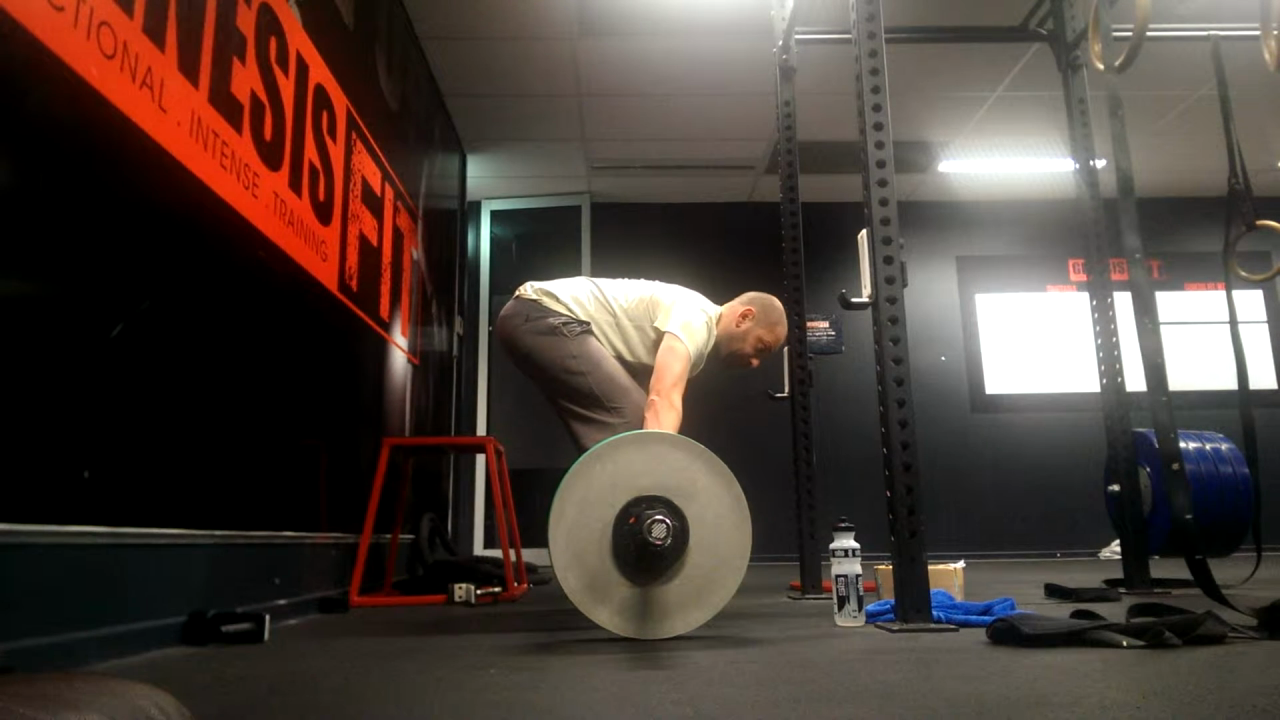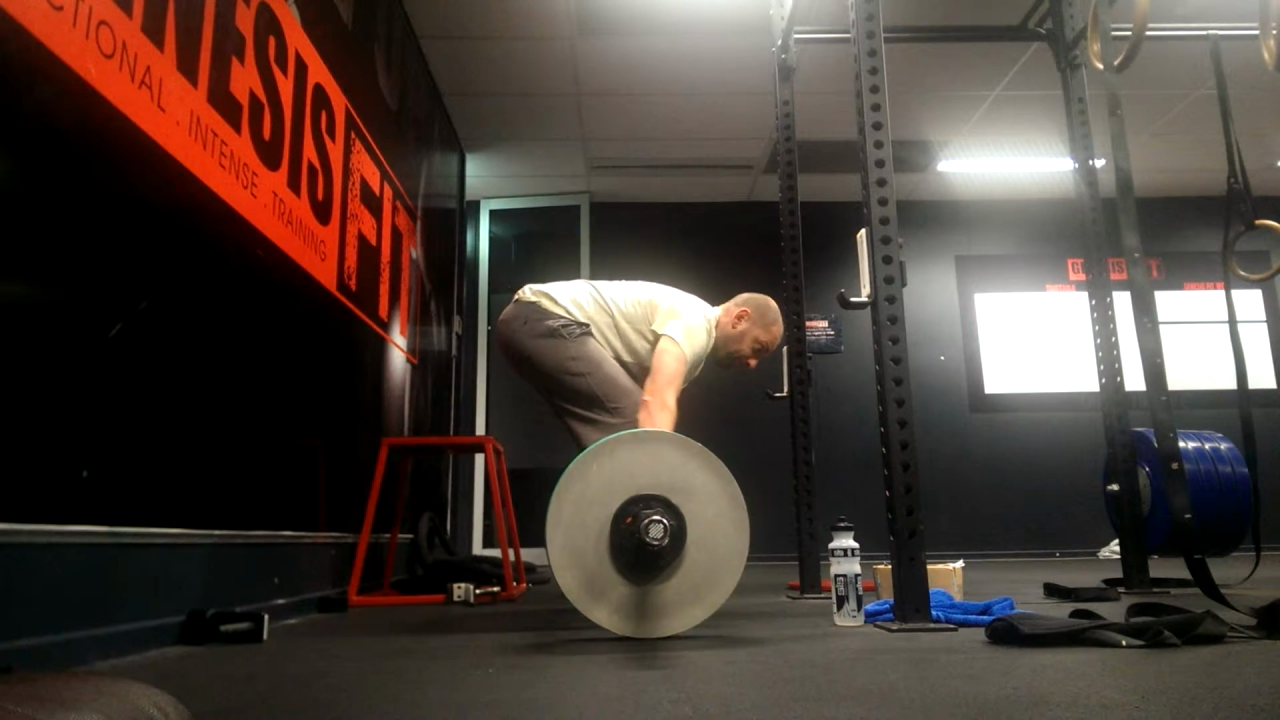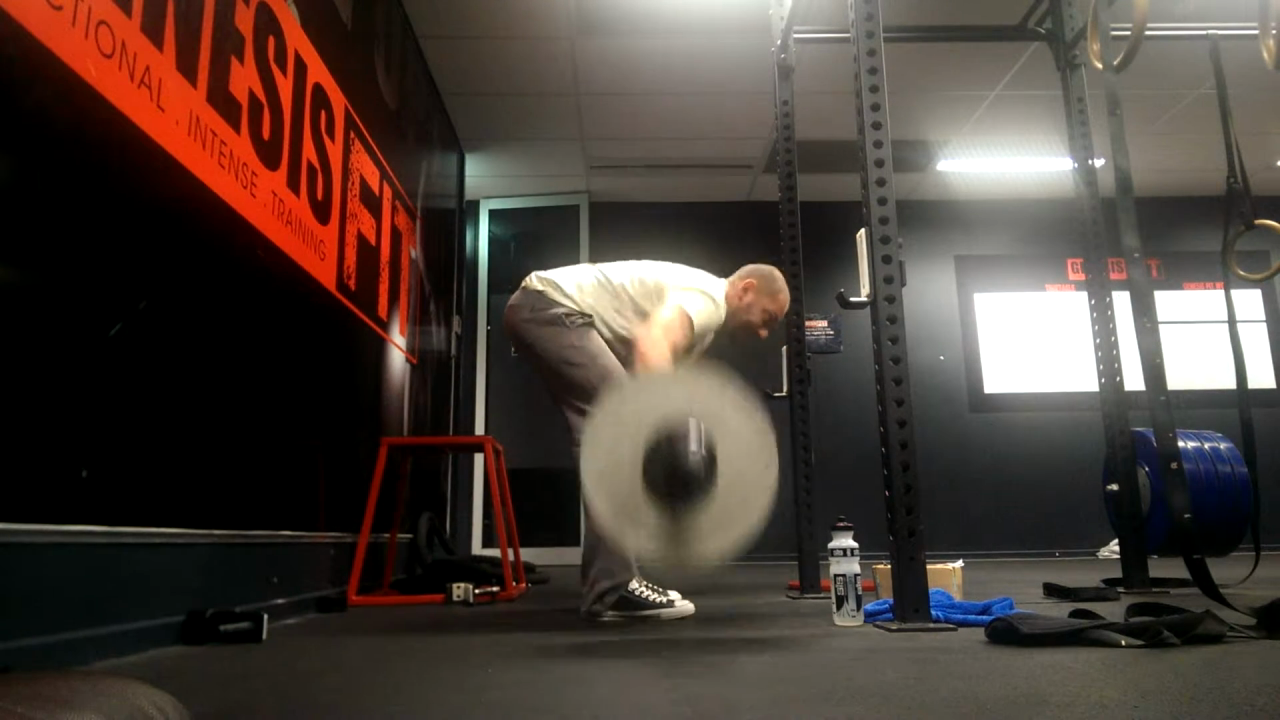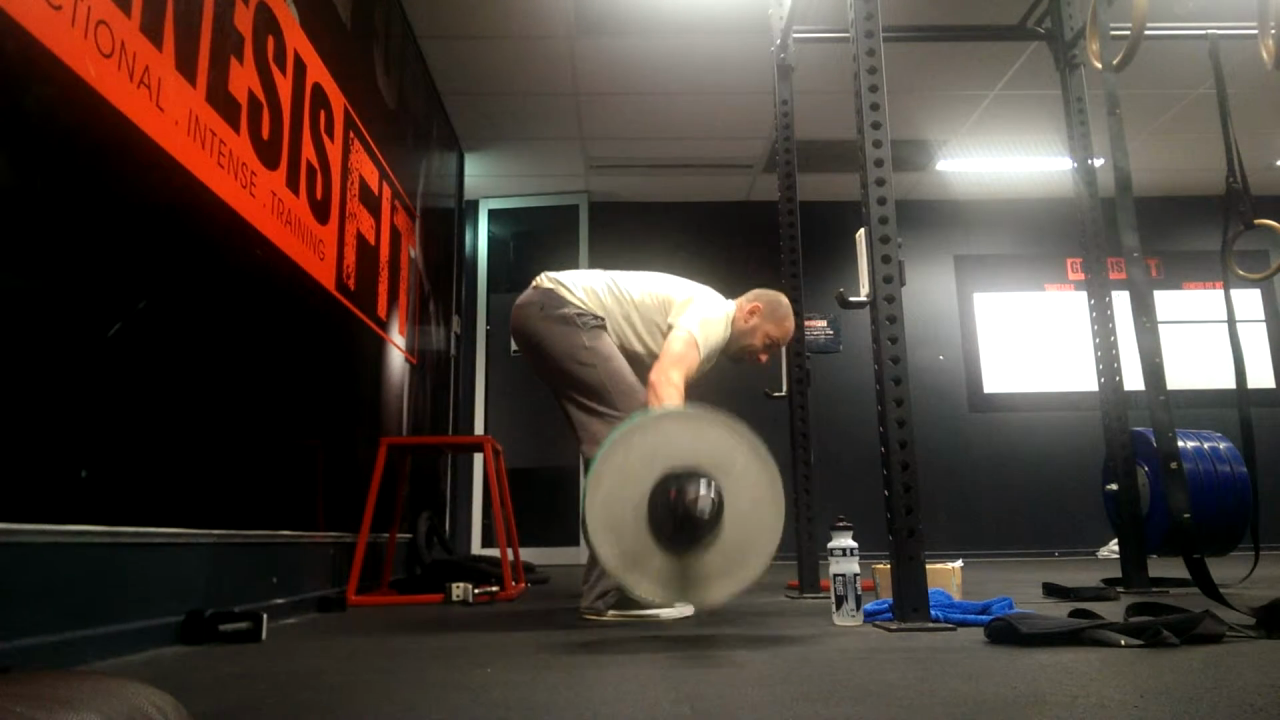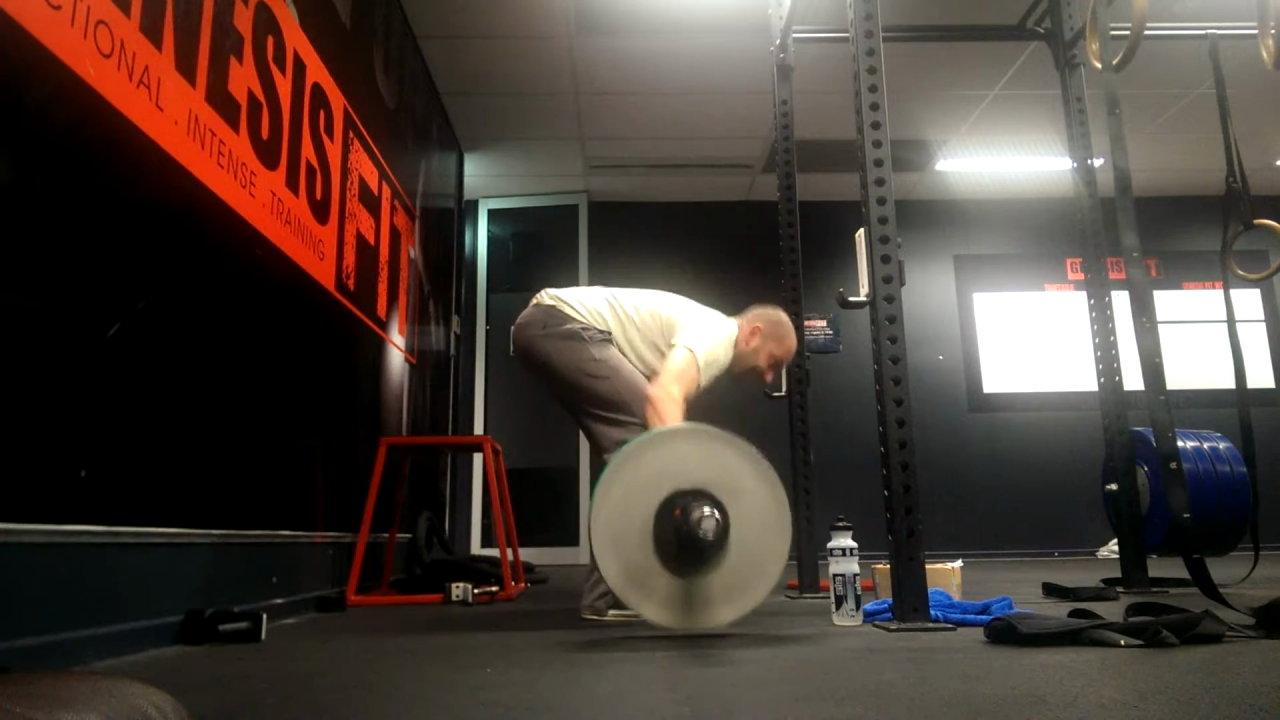
dt=1s
person 1, frame 1
left shoulder: (693, 343)
right shoulder: (696, 317)
left elbow: (656, 402)
right elbow: (662, 400)
left hip: (531, 318)
right hip: (541, 315)
left knee: (626, 423)
right knee: (627, 424)
person 1, frame 2
left shoulder: (693, 336)
right shoulder: (695, 321)
right elbow: (657, 401)
left hip: (528, 322)
right hip: (540, 319)
left knee: (620, 426)
right knee: (627, 425)
person 1, frame 3
left shoulder: (692, 309)
right shoulder: (707, 298)
right elbow: (651, 341)
left hip: (543, 310)
right hip: (548, 306)
left ankle: (611, 580)
right ankle: (612, 589)
person 1, frame 4
left shoulder: (706, 332)
right shoulder: (713, 314)
right elbow: (664, 383)
left hip: (543, 312)
right hip: (556, 309)
left ankle: (612, 581)
right ankle: (612, 590)
person 1, frame 5
left shoulder: (711, 333)
right shoulder: (716, 333)
right elbow: (664, 396)
left hip: (544, 327)
right hip: (557, 323)
left knee: (637, 434)
right knee: (647, 431)
right ankle: (614, 592)
